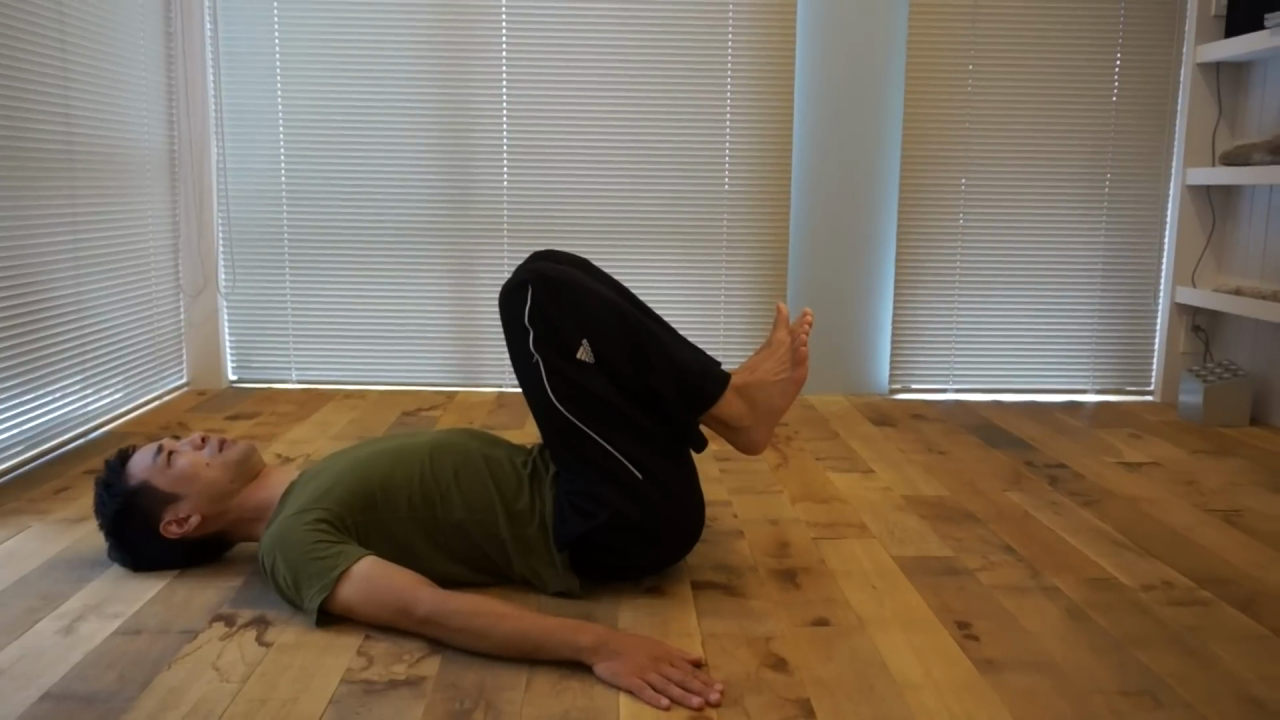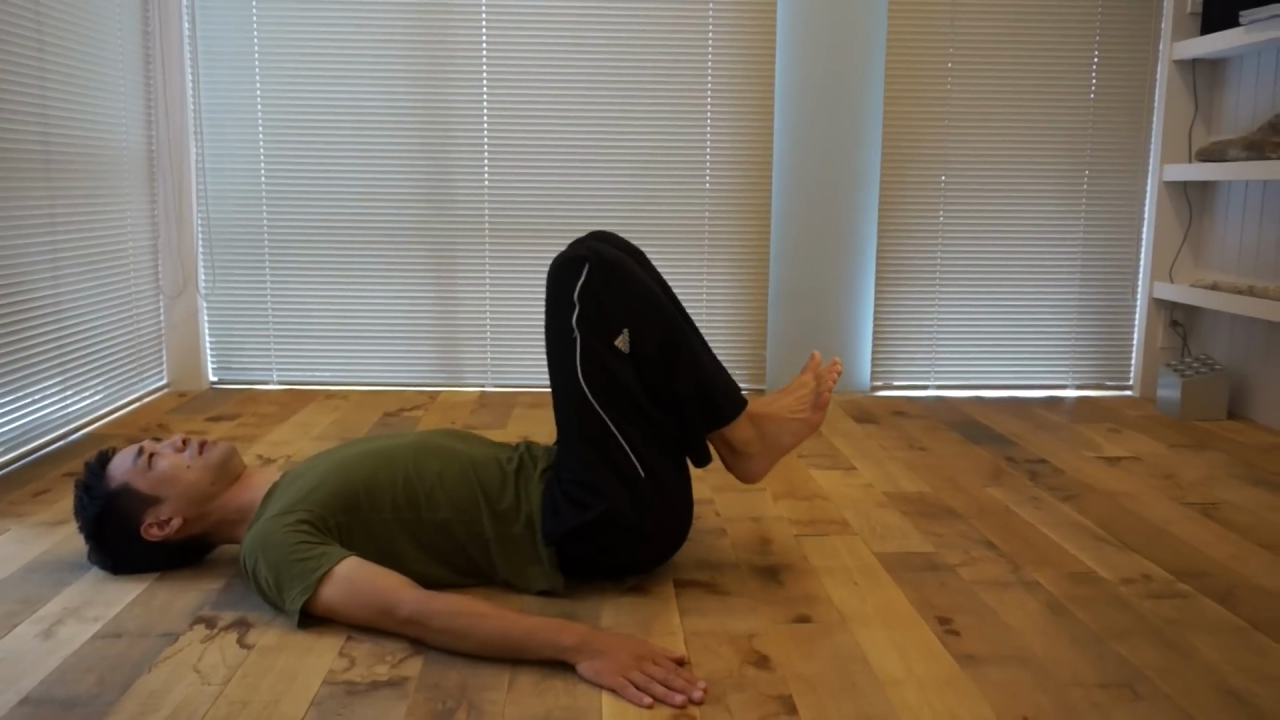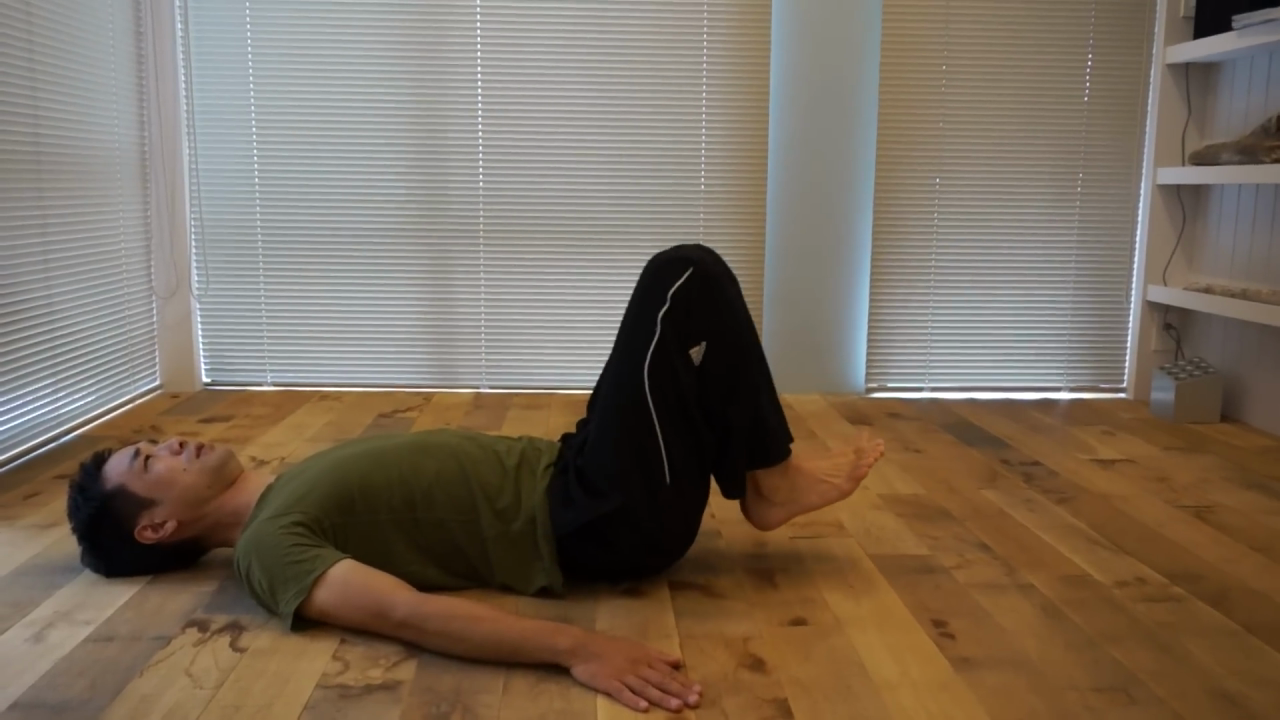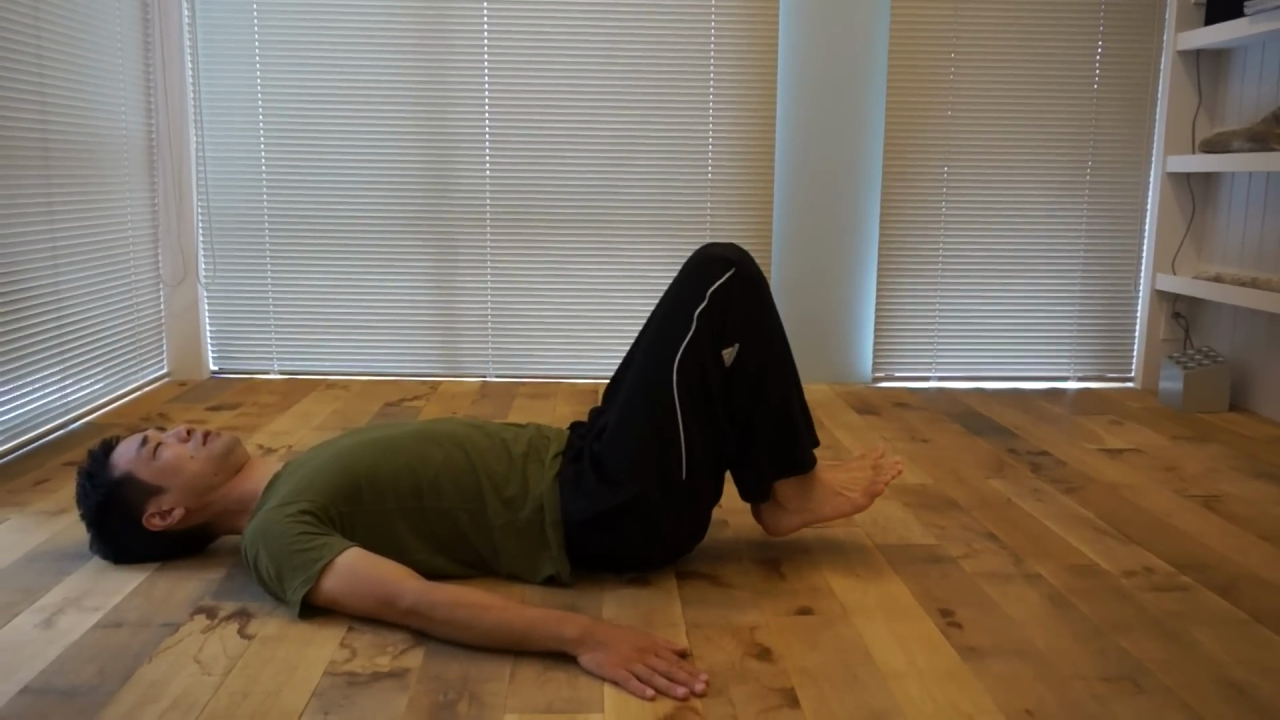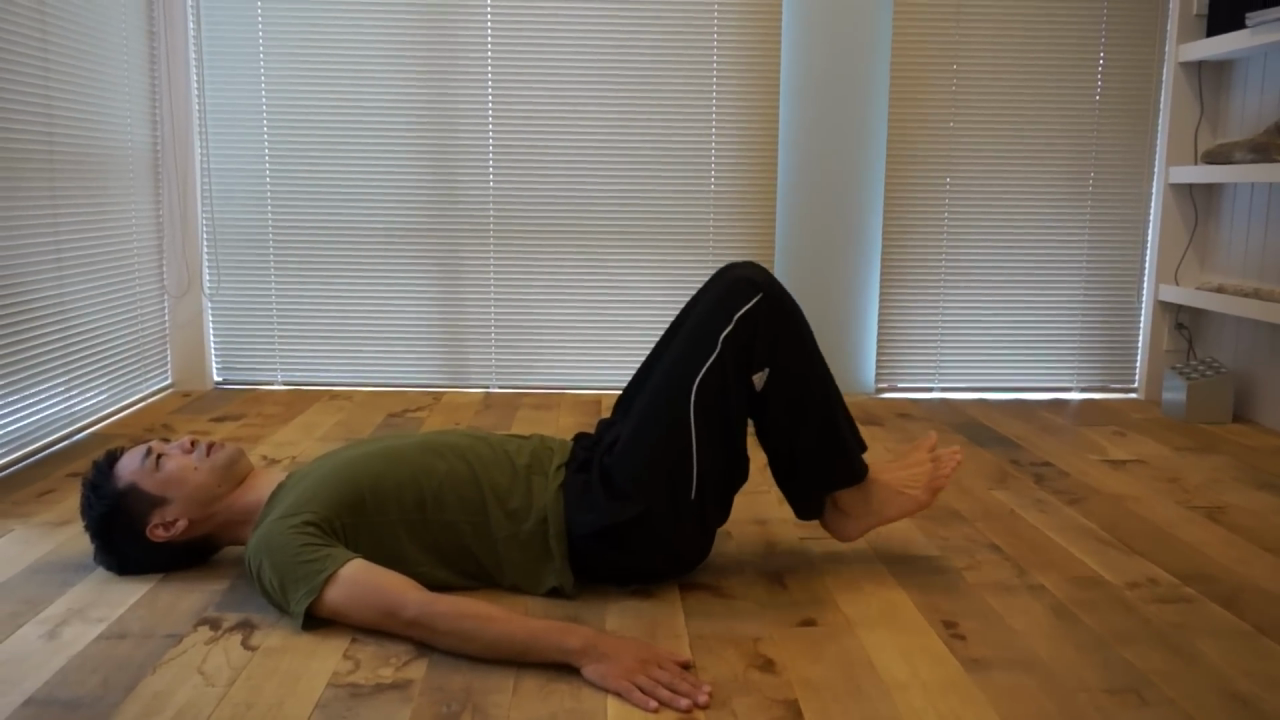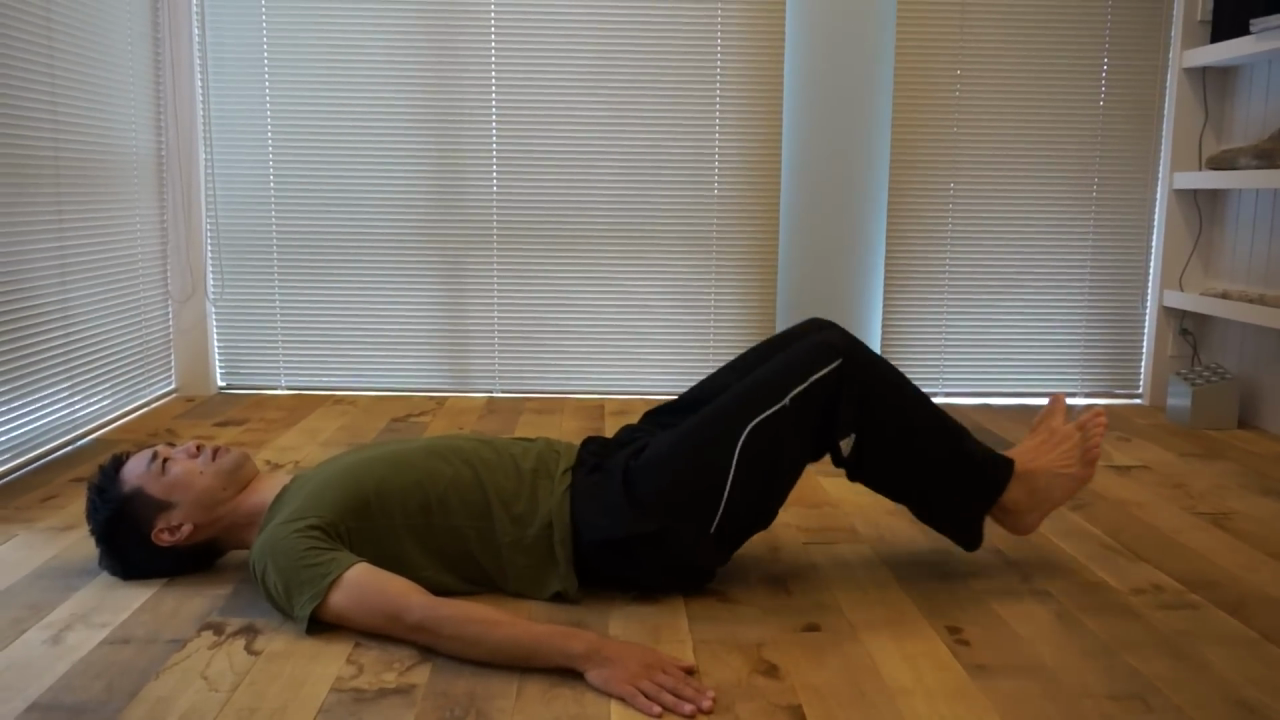
dt=0.7s
person 1, frame 1
left shoulder: (319, 490)
right shoulder: (295, 542)
right elbow: (427, 609)
right wrist: (598, 643)
left hip: (556, 488)
right hip: (616, 526)
left knee: (551, 277)
right knee: (540, 293)
left ankle: (729, 398)
right ankle: (730, 404)
person 1, frame 2
left shoulder: (303, 490)
right shoulder: (278, 546)
right elbow: (412, 611)
right wrist: (582, 643)
left hip: (546, 479)
right hip: (600, 526)
left knee: (597, 260)
right knee: (590, 273)
left ankle: (736, 425)
right ankle: (739, 433)
person 1, frame 3
left shoulder: (294, 495)
right shoulder: (271, 549)
right elbow: (408, 615)
right wrist: (576, 646)
left hip: (562, 475)
right hip: (600, 523)
left knee: (685, 275)
right knee: (686, 282)
left ankle: (764, 475)
right ankle: (767, 483)
person 1, frame 4
left shoulder: (303, 480)
right shoulder: (279, 535)
right elbow: (414, 602)
right wrist: (583, 634)
left hip: (573, 459)
right hip: (607, 512)
left knee: (719, 276)
right knee: (721, 279)
left ankle: (786, 483)
right ankle: (784, 491)
person 1, frame 5
left shoulder: (306, 493)
right shoulder: (282, 548)
right elbow: (416, 612)
right wrist: (587, 647)
left hip: (581, 469)
right hip: (616, 523)
left knee: (743, 293)
right knee: (747, 301)
left ankle: (843, 482)
right ankle: (845, 497)
person 1, frame 6
left shoulder: (310, 498)
right shoulder: (286, 551)
right elbow: (419, 613)
left hip: (595, 467)
right hip: (615, 529)
left knee: (810, 351)
right knee: (825, 364)
left ankle: (988, 481)
right ankle: (1005, 491)
